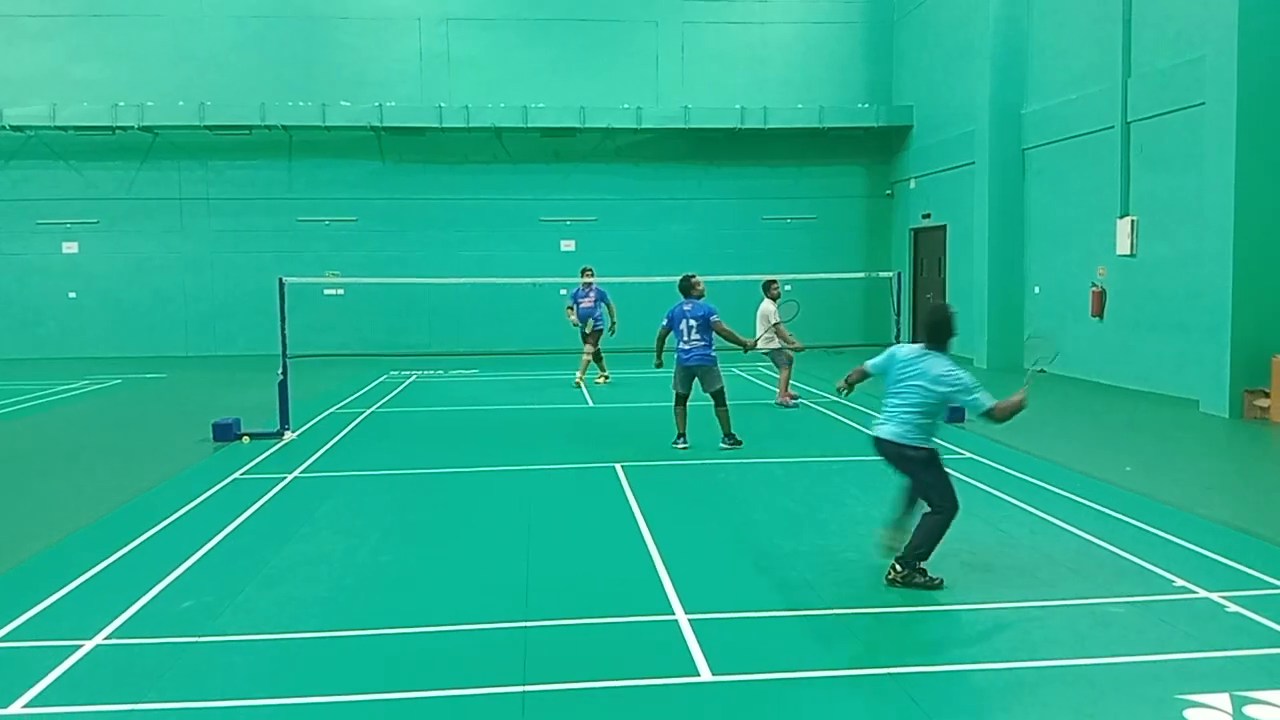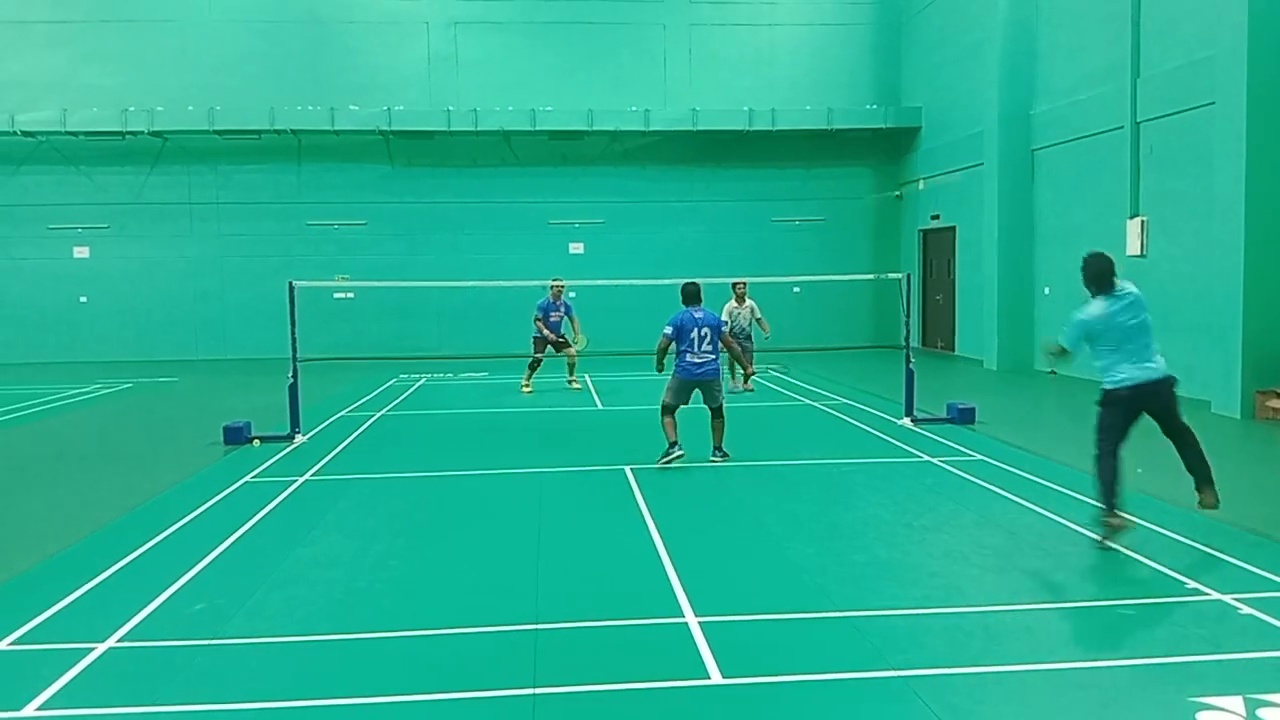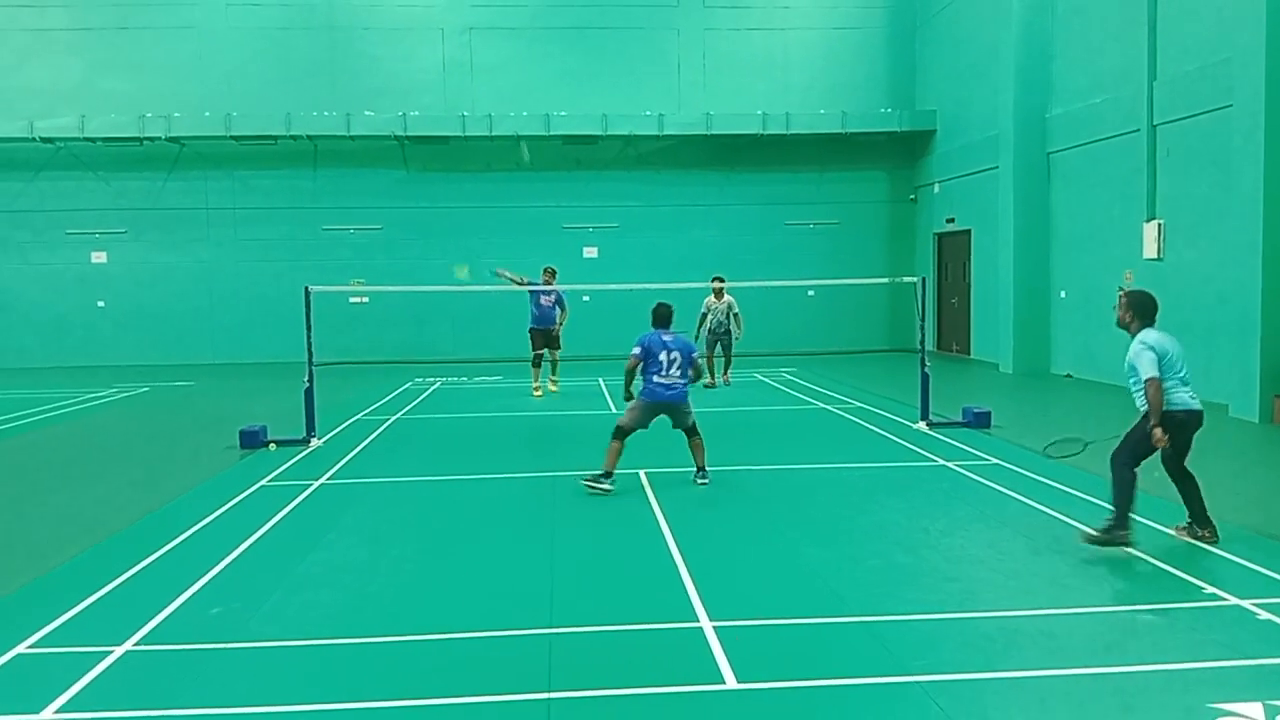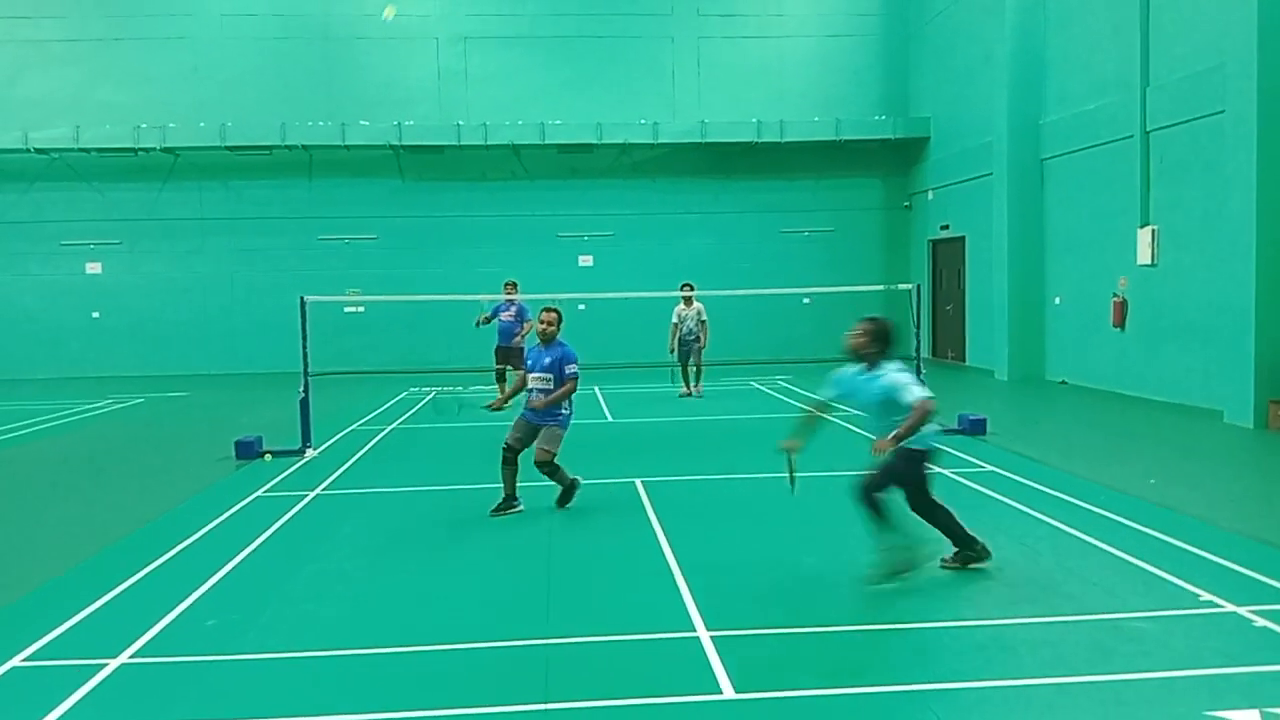
dt=0.7s
person 1, frame 1
left shoulder: (898, 353)
right shoulder: (953, 377)
left elbow: (864, 370)
right elbow: (997, 413)
left wrist: (846, 384)
right wrist: (1018, 403)
left hip: (883, 437)
right hip: (910, 446)
left knee: (921, 481)
right knee: (945, 507)
left ankle: (896, 530)
right ankle: (904, 569)
person 1, frame 2
left shoulder: (1085, 318)
right shoulder: (1132, 294)
left elbow: (1061, 352)
left wrist: (1052, 351)
left hip: (1119, 391)
right hip: (1156, 382)
left knee: (1106, 452)
right knee: (1180, 433)
left ankle: (1112, 515)
right ankle: (1206, 489)
person 1, frame 3
left shoulder: (1141, 345)
right shoulder: (1163, 339)
left elbow: (1154, 386)
left wrist: (1155, 425)
right wrist: (1155, 422)
left hip: (1172, 414)
right hip: (1190, 412)
left knee: (1122, 459)
right knee: (1175, 466)
left ankle: (1119, 526)
right ankle: (1203, 527)
person 1, frame 4
left shoulder: (894, 377)
right shoulder: (846, 375)
left elbow: (926, 408)
right elbow: (820, 407)
left wrist: (894, 438)
right wrist: (797, 436)
left hip: (912, 445)
right hip: (896, 446)
left knee: (867, 489)
right knee: (920, 504)
left ankle: (900, 547)
right ankle: (971, 549)
person 2, frame 1
left shoulder: (673, 311)
right shoulder: (706, 308)
left elbow: (661, 336)
right elbow: (723, 331)
left wrist: (658, 357)
right wrist: (745, 343)
left hip: (683, 361)
right hip: (705, 360)
left knee: (680, 399)
right knee: (719, 398)
left ankle: (681, 437)
right ankle: (727, 436)
person 2, frame 2
left shoulder: (678, 319)
right shoulder: (714, 318)
left elbow: (663, 345)
right elbow: (730, 345)
left wrist: (659, 363)
right wrist: (746, 367)
left hip: (684, 373)
right hip: (710, 373)
left knee: (667, 410)
right knee: (717, 411)
left ankle: (673, 446)
right ankle: (717, 450)
person 2, frame 3
left shoulder: (646, 339)
right shoulder: (684, 342)
left elbow: (632, 365)
right elbow: (698, 371)
left wrist: (627, 389)
right wrist: (688, 381)
left hip: (652, 396)
right hip: (678, 397)
left knee: (619, 433)
right knee: (691, 431)
left ankle: (606, 476)
right ankle: (701, 472)
person 2, frame 4
left shoulder: (565, 353)
right shoulder: (532, 351)
left elbow: (572, 386)
right elbow: (523, 380)
left wrist: (544, 402)
right wrist: (503, 399)
left hip: (555, 417)
right hip: (530, 416)
left knee: (542, 461)
right knee: (509, 450)
left ankle: (570, 484)
right ankle: (510, 500)
